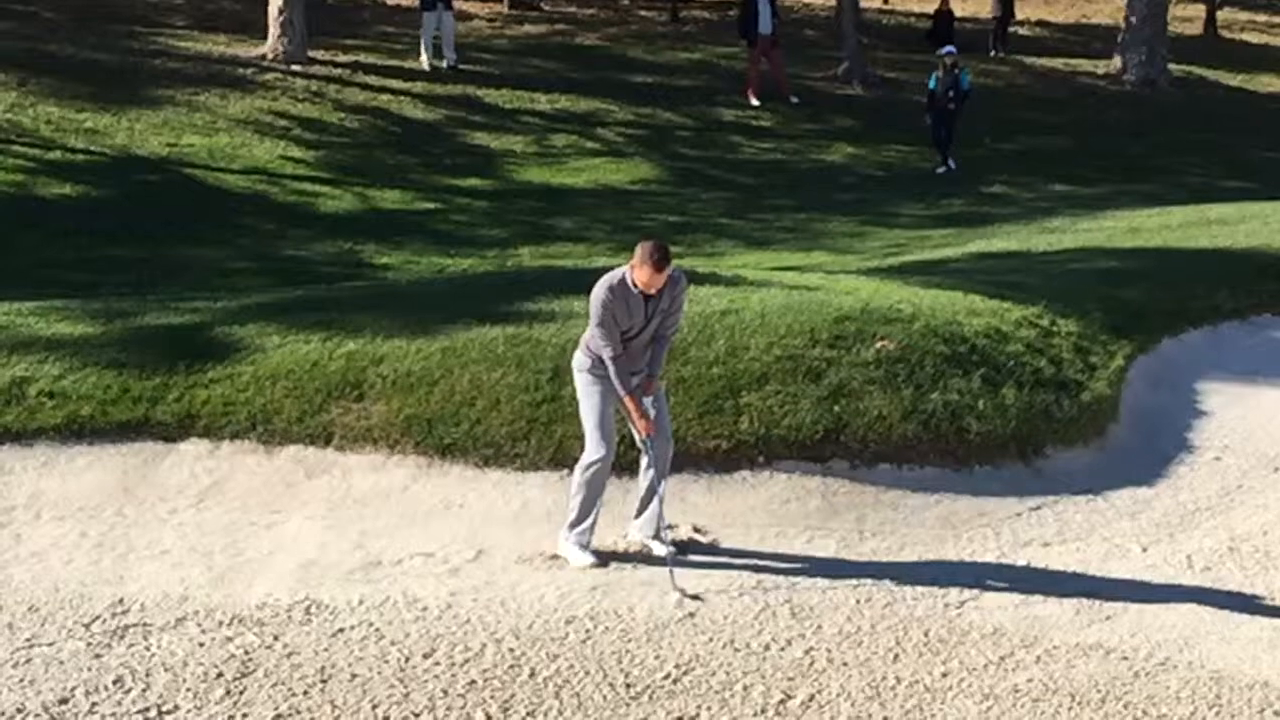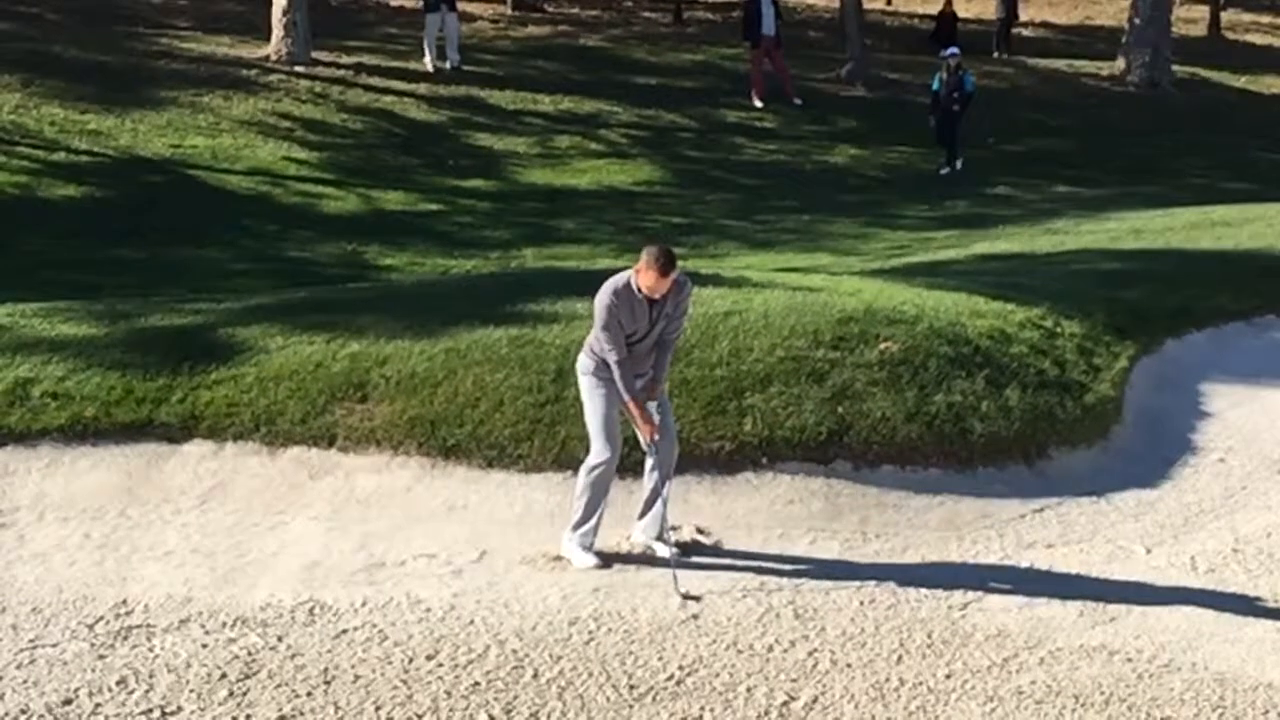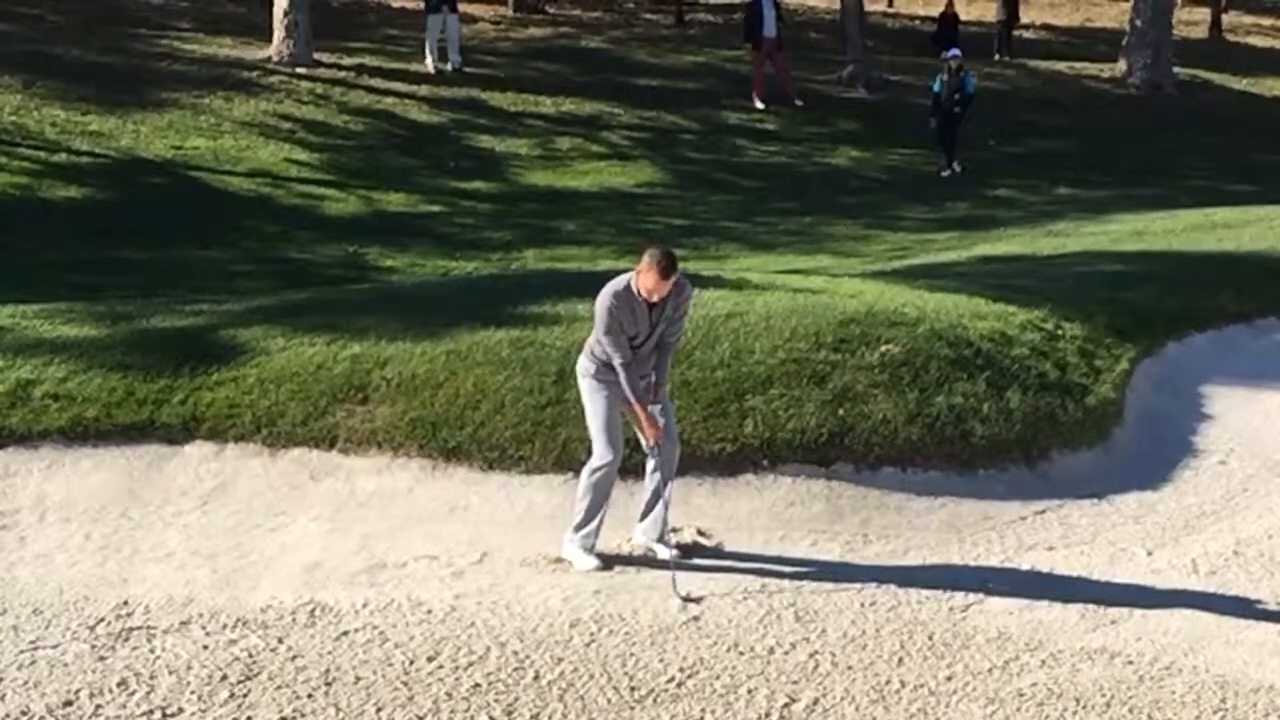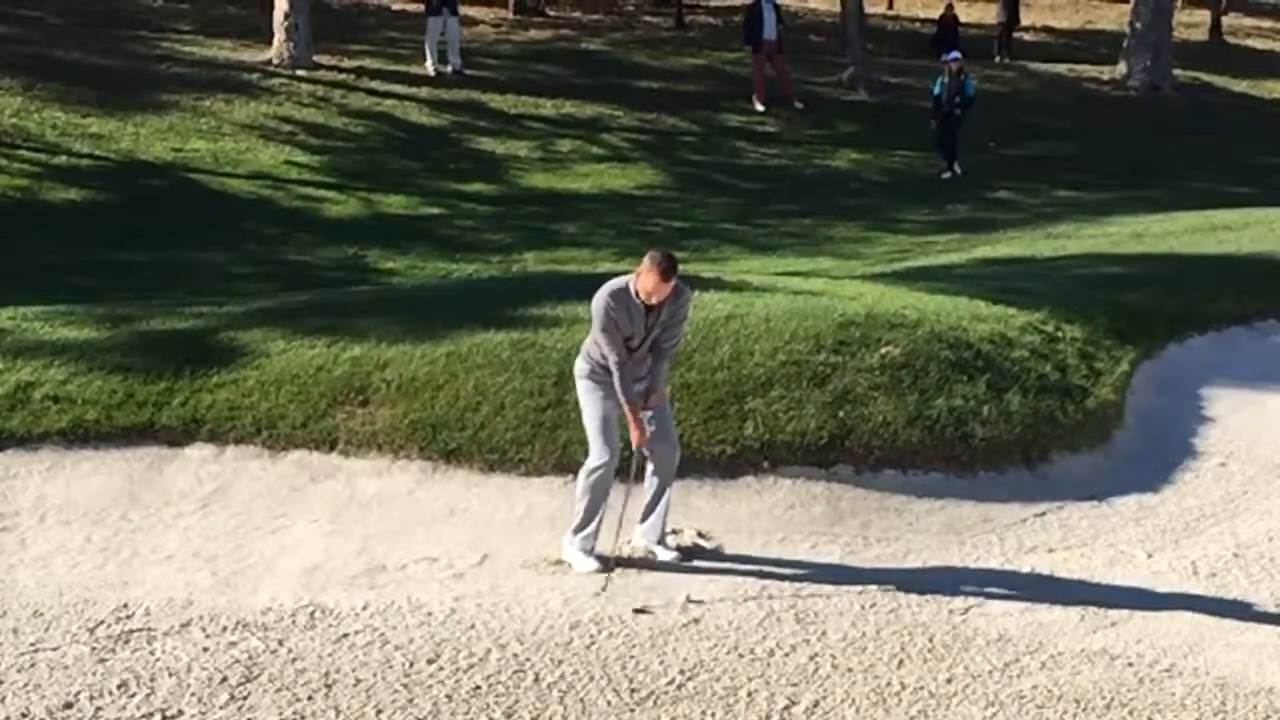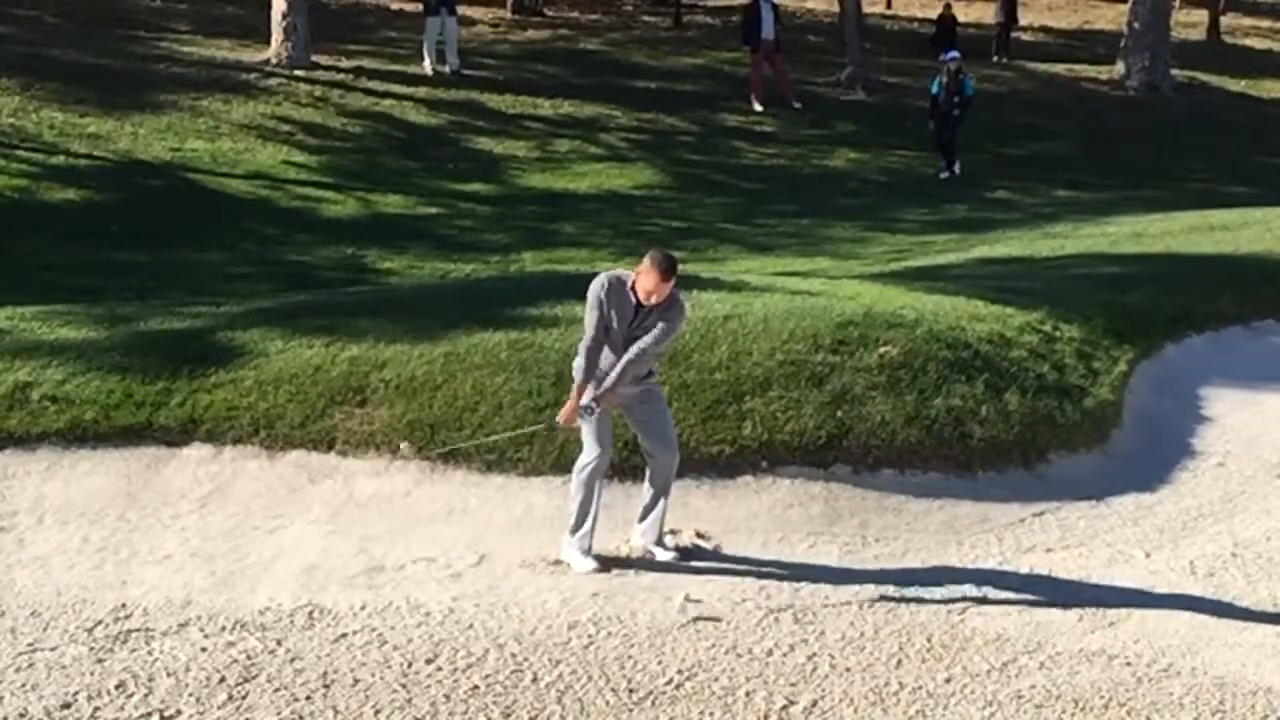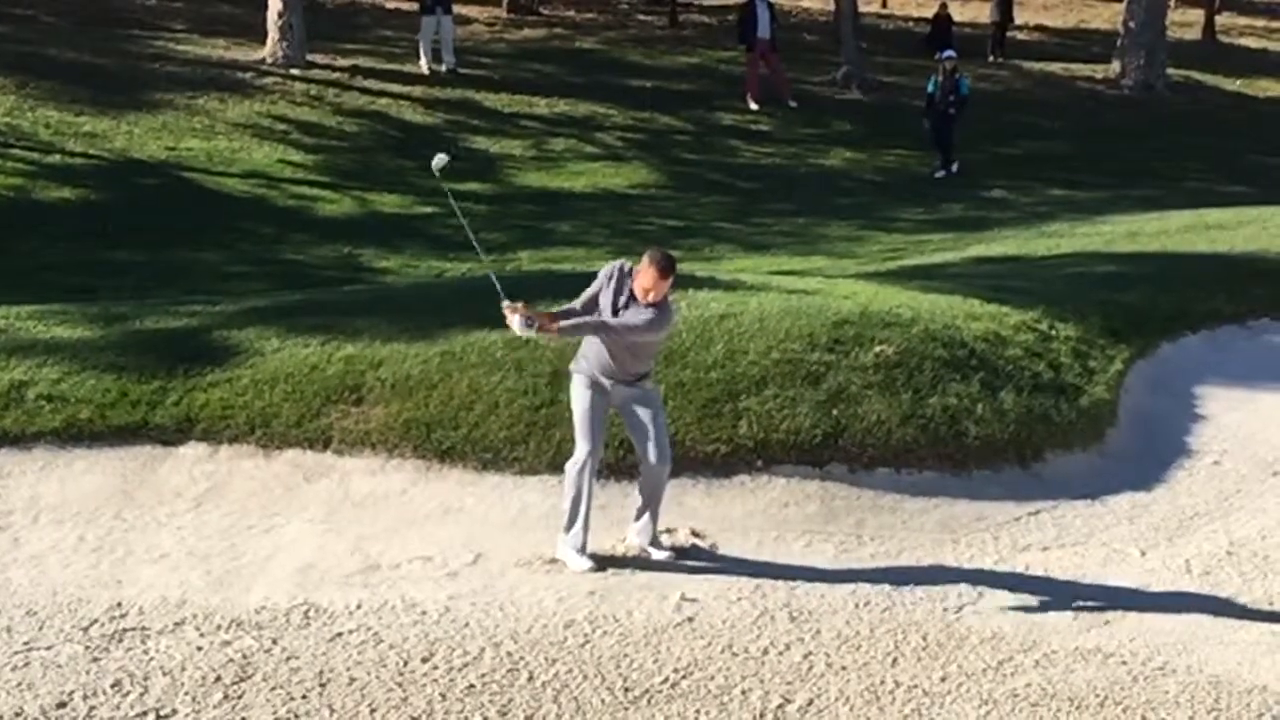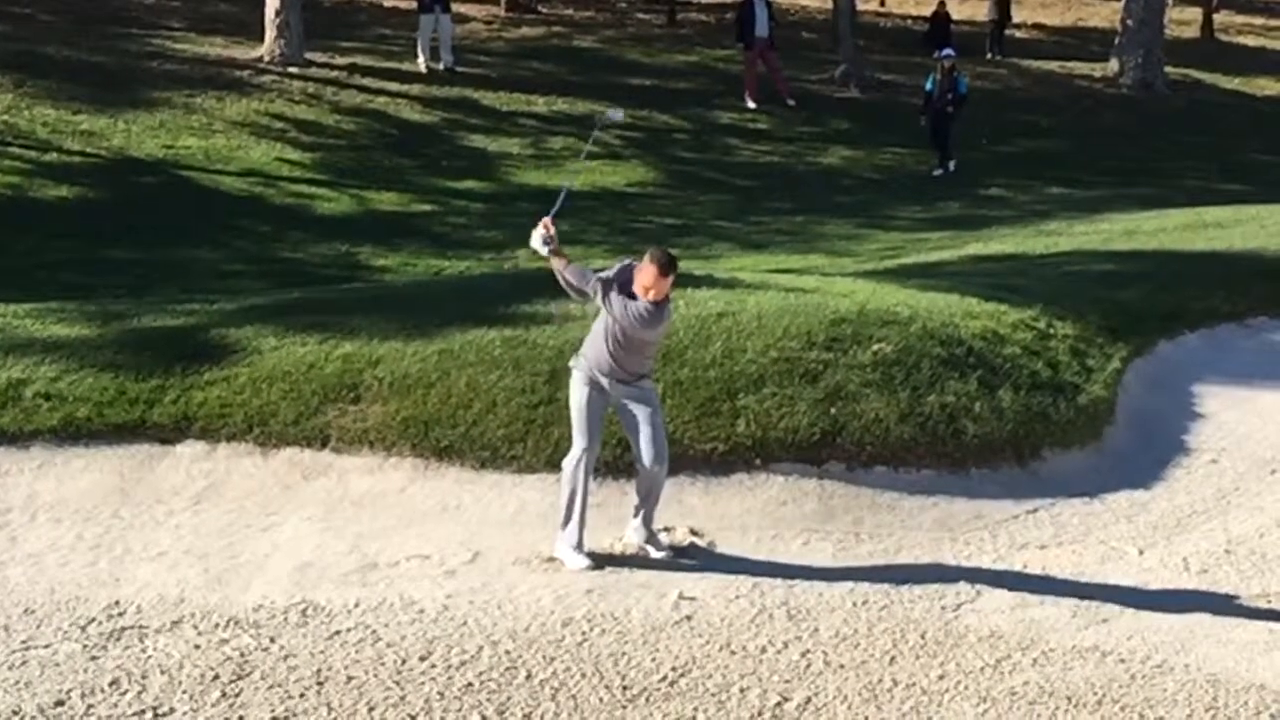
dt=0.7s
person 1, frame 1
left shoulder: (677, 284)
right shoulder: (606, 293)
left elbow: (664, 334)
right elbow: (611, 355)
left wrist: (652, 379)
right wrist: (634, 409)
left hip: (641, 368)
right hip: (597, 369)
left knee: (661, 444)
right knee: (600, 450)
left ankle: (645, 528)
right ankle: (573, 538)
person 1, frame 2
left shoulder: (681, 288)
right shoulder: (610, 297)
left elbow: (668, 339)
right elbow: (616, 359)
left wrist: (656, 385)
right wrist: (638, 413)
left hip: (644, 371)
right hip: (601, 371)
left knee: (665, 446)
right knee: (605, 452)
left ankle: (649, 529)
right ankle: (576, 539)
person 1, frame 3
left shoulder: (681, 290)
right shoulder: (611, 300)
left elbow: (668, 342)
right elbow: (622, 362)
left wrist: (658, 392)
right wrist: (644, 415)
left hip: (646, 372)
right hip: (602, 374)
left knee: (667, 447)
right knee: (608, 455)
left ankle: (650, 532)
right ankle: (578, 541)
person 1, frame 4
left shoulder: (680, 298)
right shoulder: (607, 300)
left elbow: (663, 351)
right elbow: (616, 362)
left wrist: (651, 403)
right wrist: (631, 419)
left hip: (642, 377)
right hip: (598, 376)
left knee: (667, 450)
right knee: (604, 456)
left ankle: (649, 534)
right ankle: (577, 543)
person 1, frame 5
left shoulder: (674, 309)
right shoulder: (605, 286)
left elbow: (638, 354)
right elbow: (592, 344)
left wrist: (604, 400)
right wrist: (576, 397)
left hip: (639, 382)
right hip: (595, 375)
left knee: (666, 454)
right knee: (597, 454)
left ankle: (647, 535)
right ankle: (576, 544)
person 1, frame 6
left shoulder: (660, 317)
right shoulder: (616, 272)
left elbow: (602, 327)
right elbow: (579, 308)
left wrist: (550, 328)
right wrist: (536, 312)
left hip: (636, 386)
right hip: (591, 376)
left knee: (658, 461)
right knee: (588, 453)
left ankle: (643, 533)
right ankle: (570, 542)
person 1, frame 7
left shoulder: (654, 317)
right shoulder: (627, 269)
left elbow: (600, 291)
right elbow: (582, 291)
left wrist: (560, 259)
right wrist: (554, 255)
left hip: (634, 386)
right hip: (590, 374)
left knee: (655, 461)
right knee: (584, 450)
left ankle: (641, 530)
right ankle: (568, 541)
